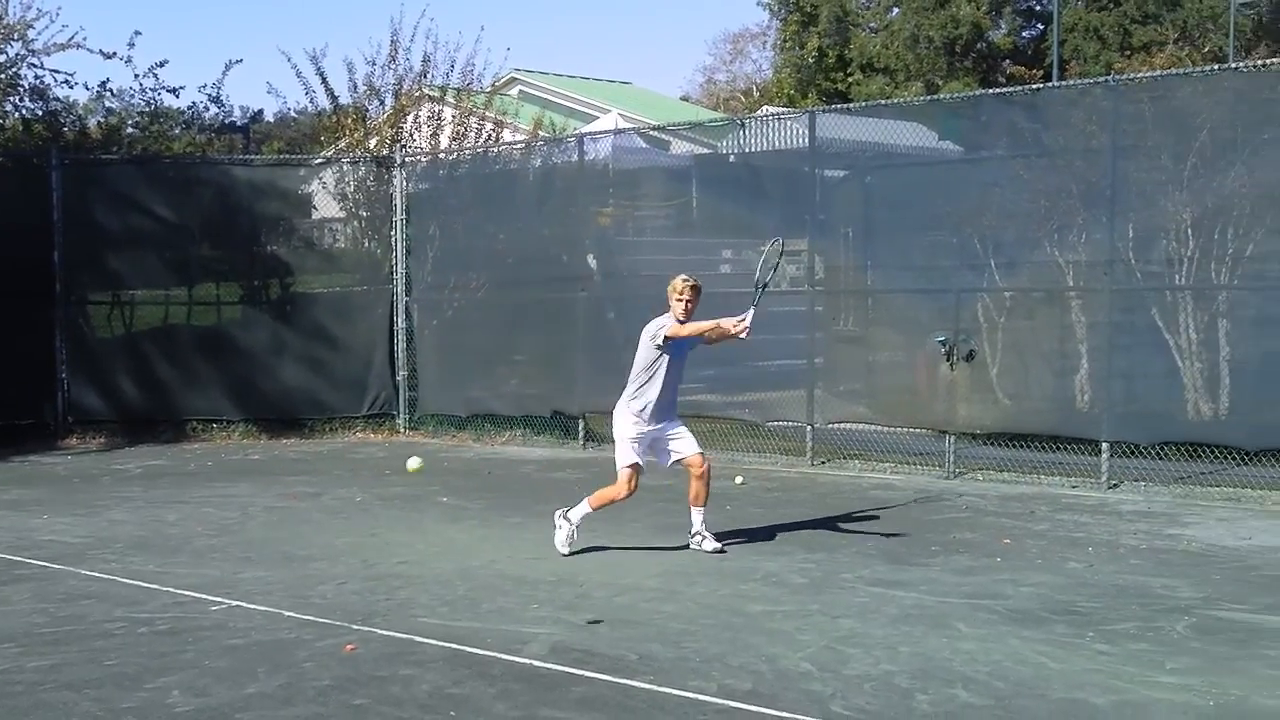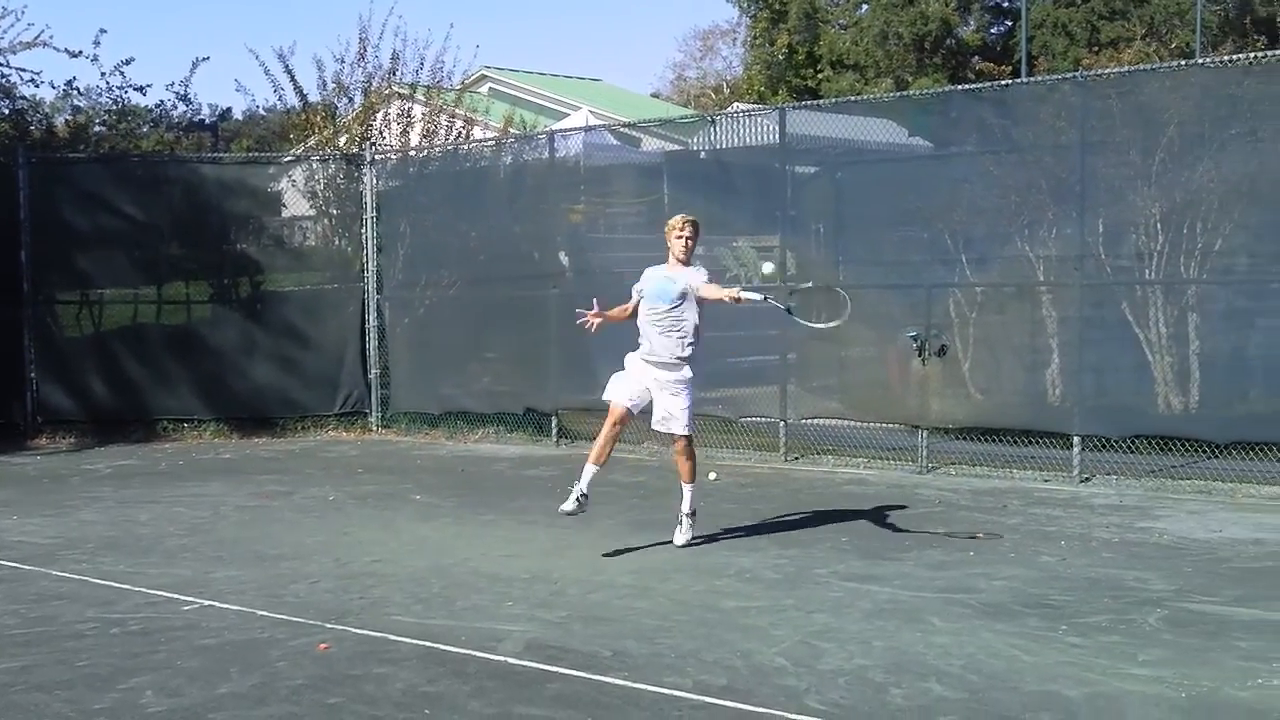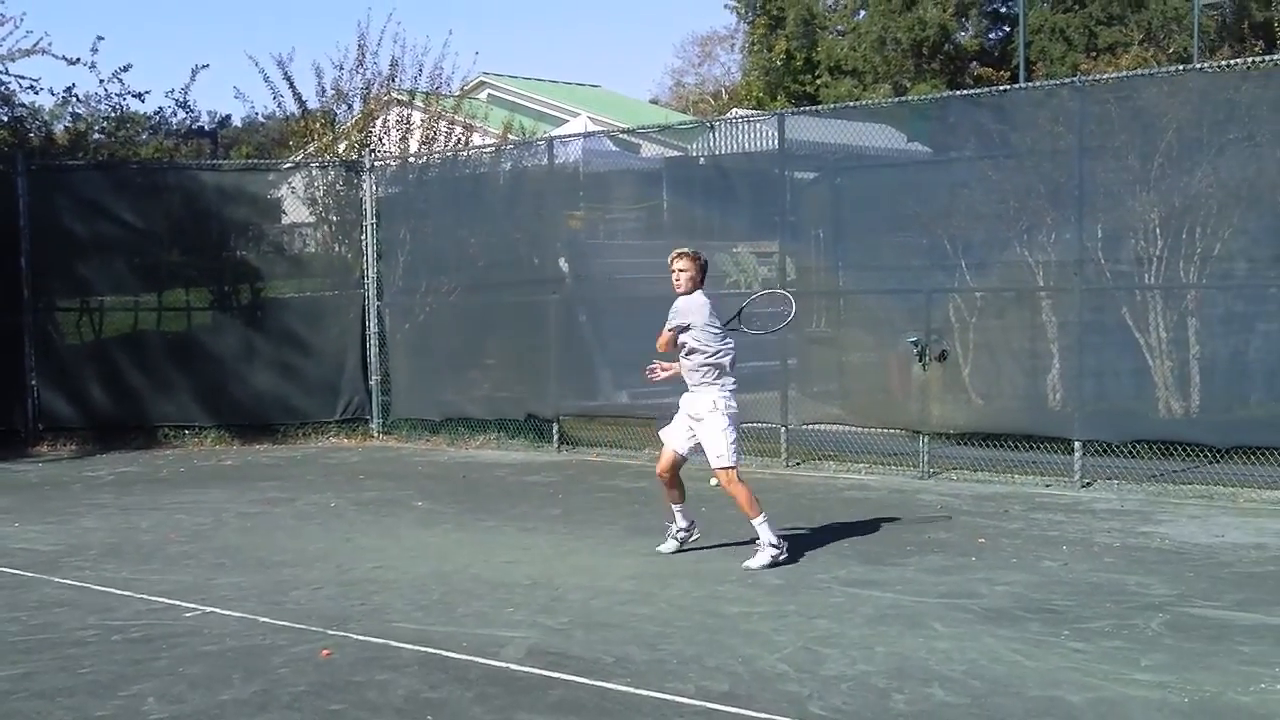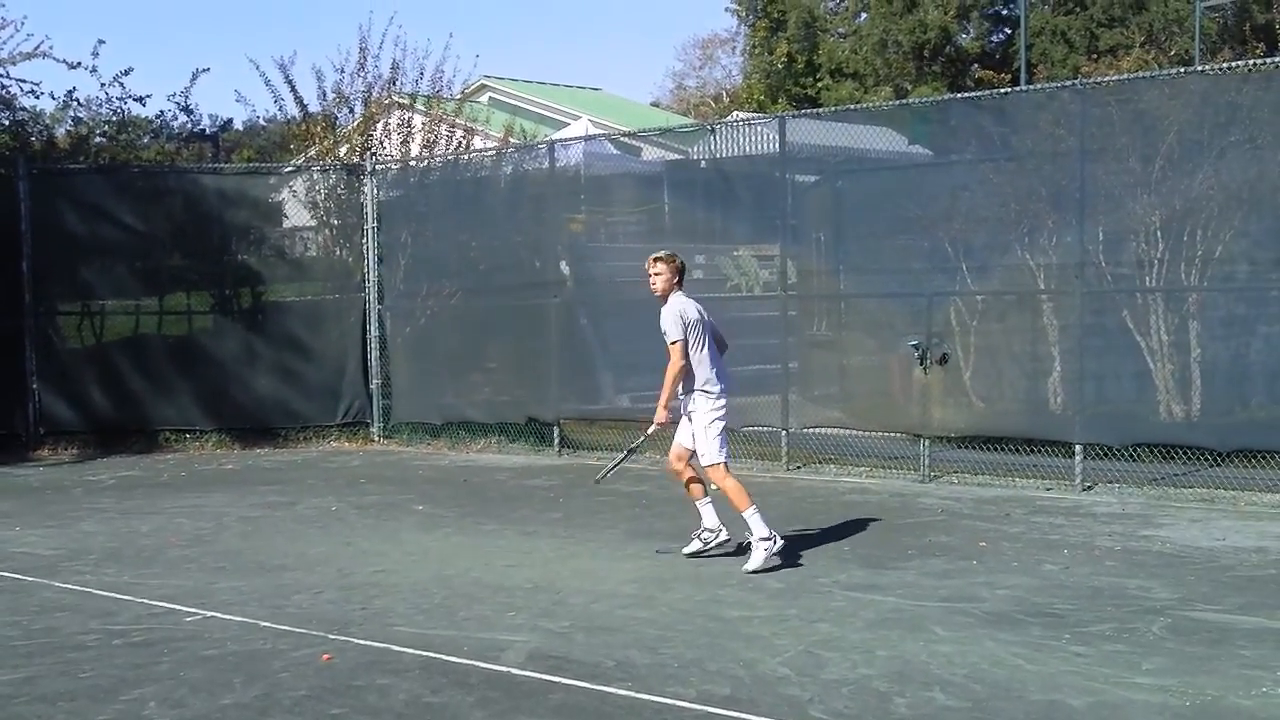
dt=0.3s
person 1, frame 1
left shoulder: (688, 332)
right shoulder: (663, 326)
left elbow: (705, 336)
right elbow: (682, 331)
left wrist: (729, 331)
right wrist: (720, 323)
left hip: (666, 419)
right hip: (633, 417)
left knee: (700, 467)
right knee: (625, 487)
left ankle: (696, 531)
right ankle: (568, 519)
person 1, frame 2
left shoulder: (697, 275)
right shoulder: (650, 276)
left elbow: (707, 290)
right elbow: (629, 311)
left wrist: (726, 294)
right wrist: (604, 316)
left hip: (676, 372)
right hip: (641, 365)
left knee: (682, 445)
right knee: (614, 421)
left ankle: (686, 513)
right ankle: (581, 491)
person 1, frame 3
left shoulder: (687, 304)
right shoulder: (696, 305)
left elbow: (663, 346)
left wrist: (673, 364)
right wrist: (675, 368)
left hip: (715, 400)
right hip: (695, 402)
left knee: (727, 477)
right knee: (665, 469)
left ankle: (771, 543)
right ankle: (683, 526)
person 1, frame 4
left shoulder: (671, 311)
right shoulder: (692, 307)
left elbow: (678, 362)
right elbow: (721, 346)
left wrist: (663, 405)
left hip: (704, 400)
right hip: (700, 399)
left knee: (717, 473)
right knee: (677, 461)
left ankle: (764, 537)
right ankle: (712, 528)
